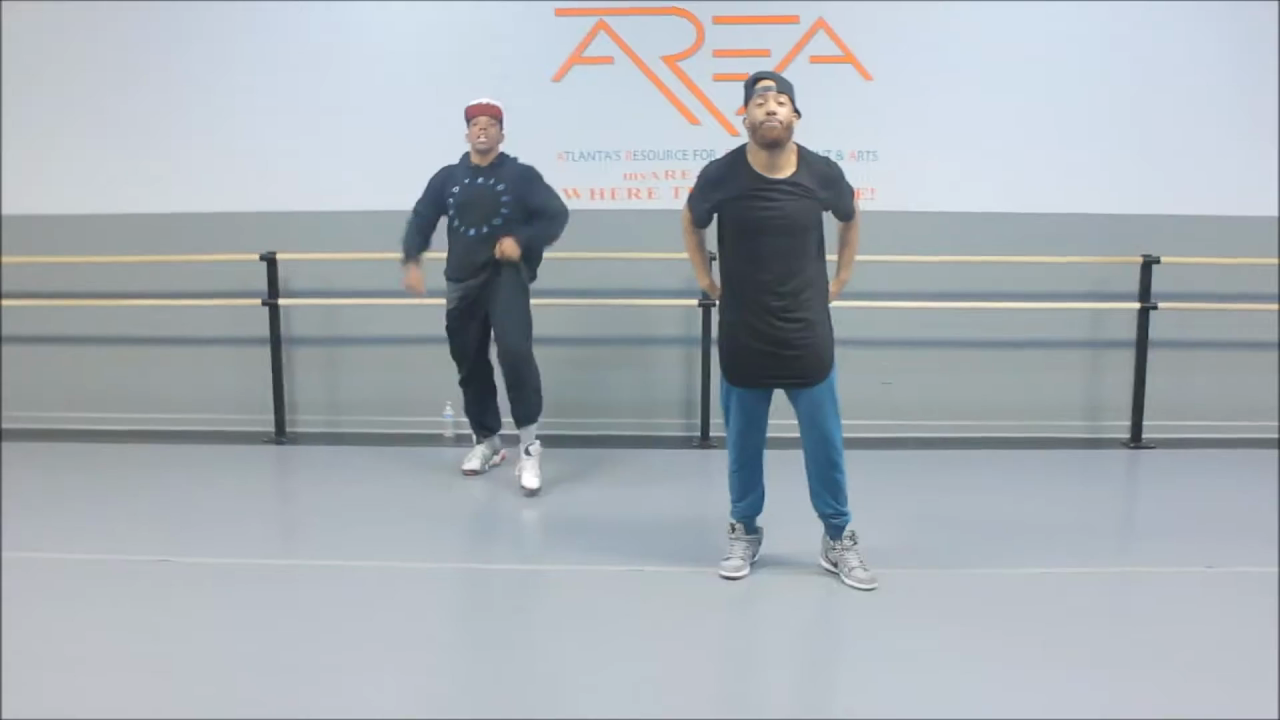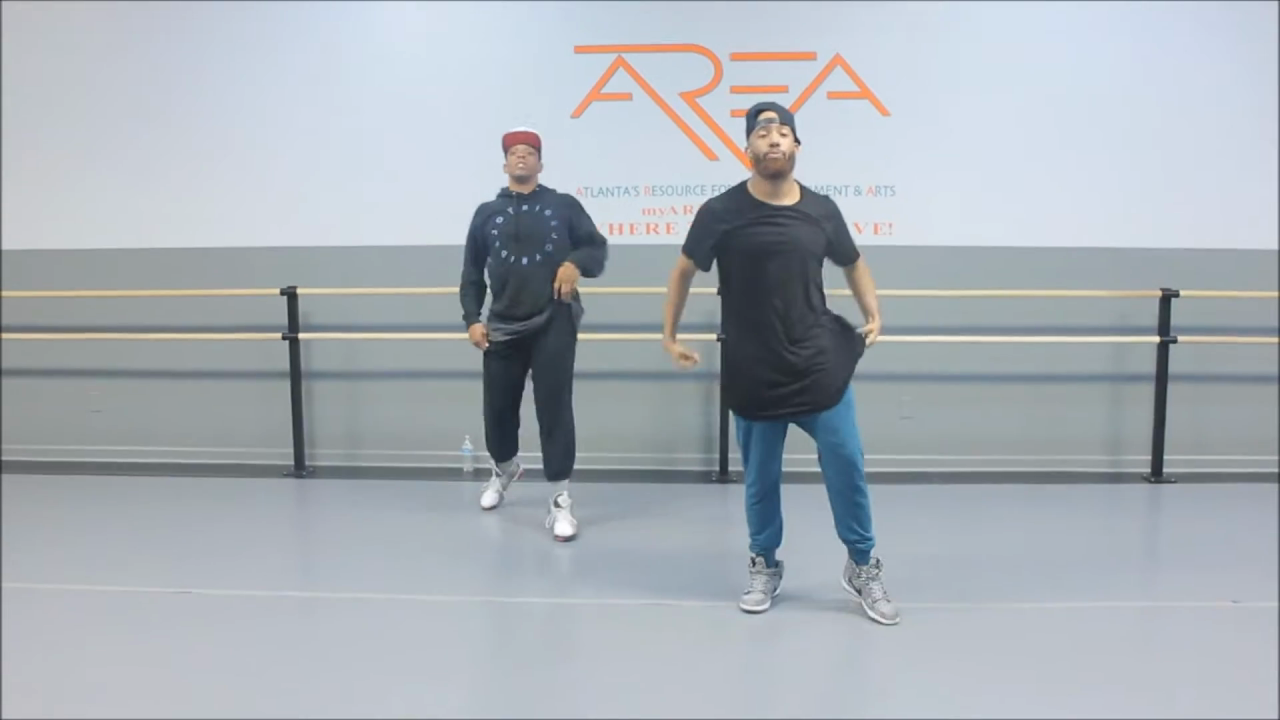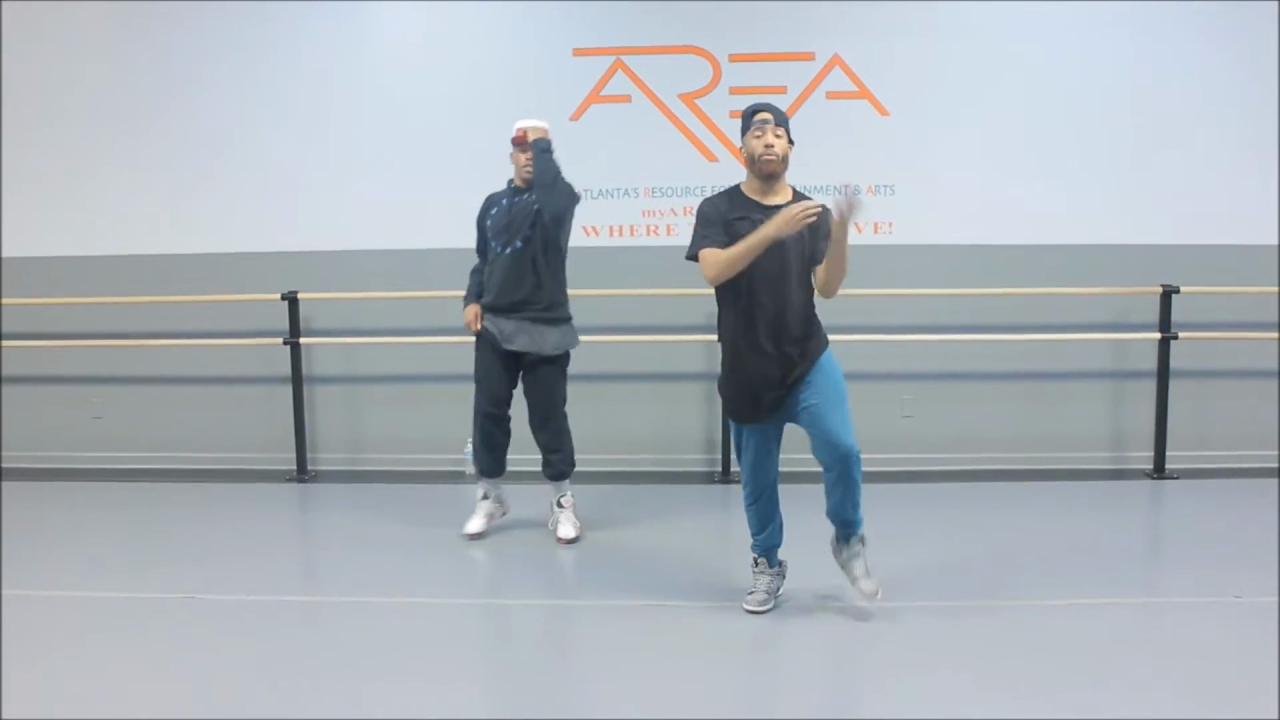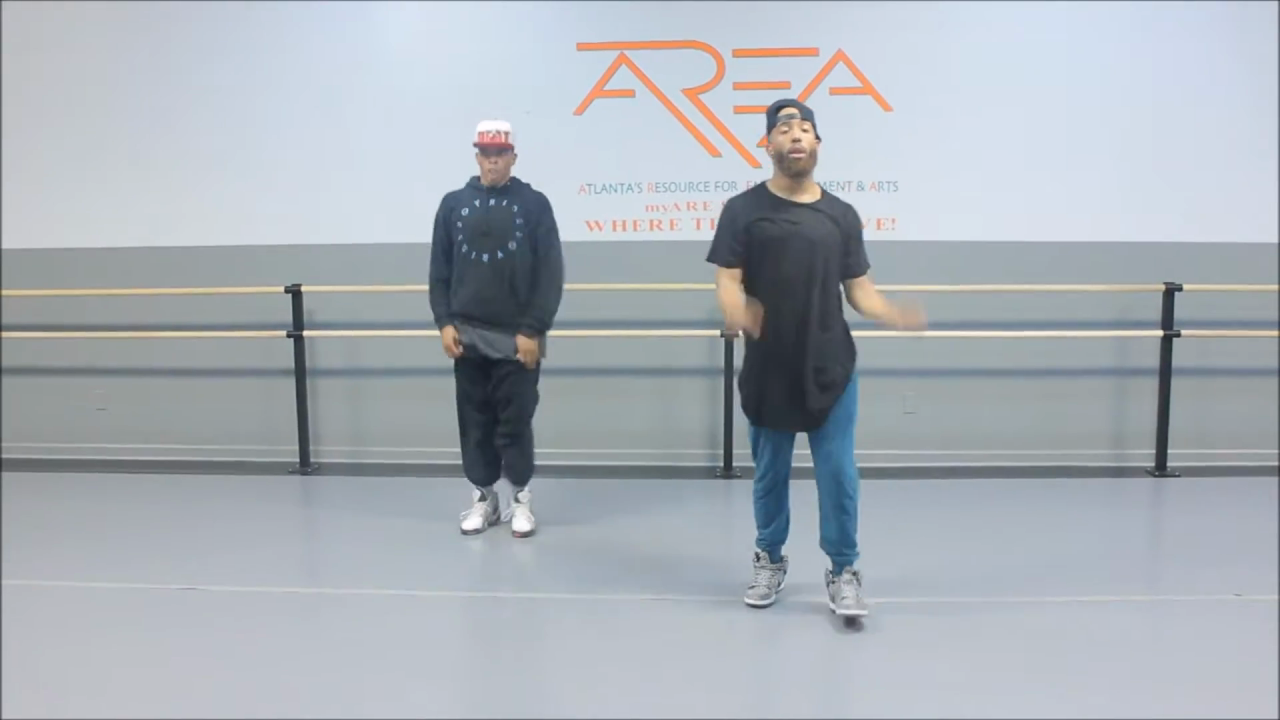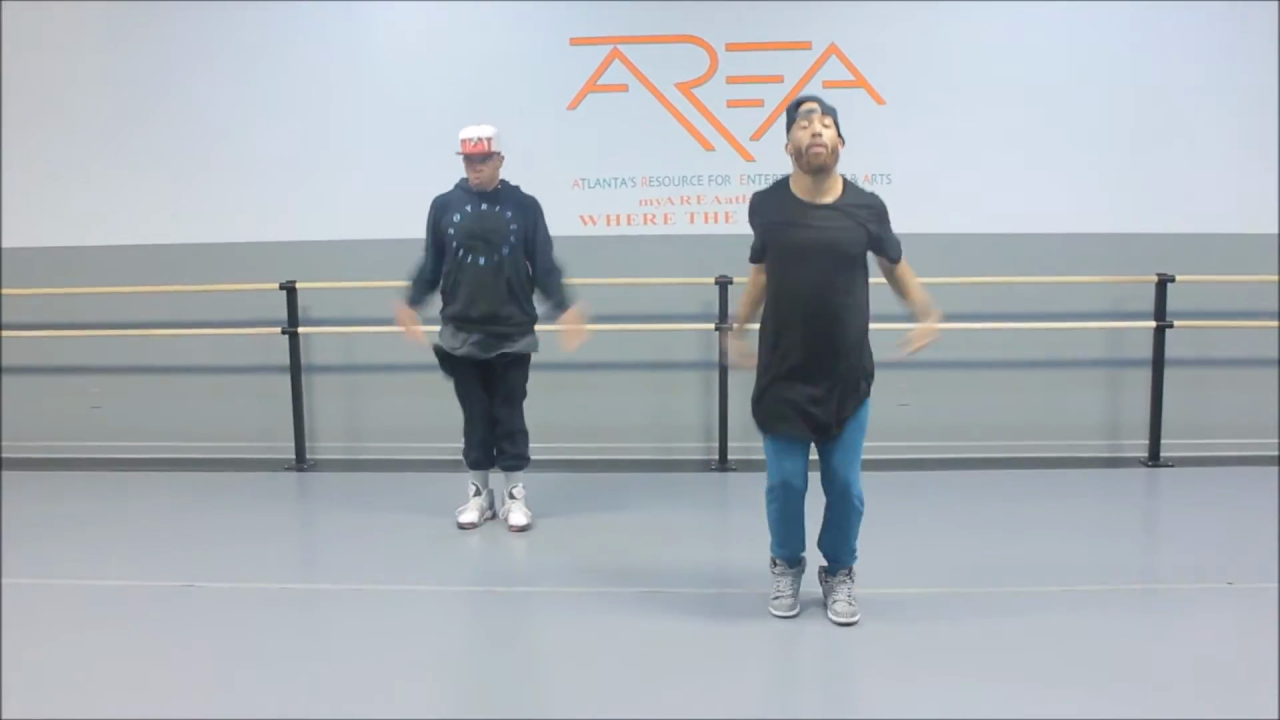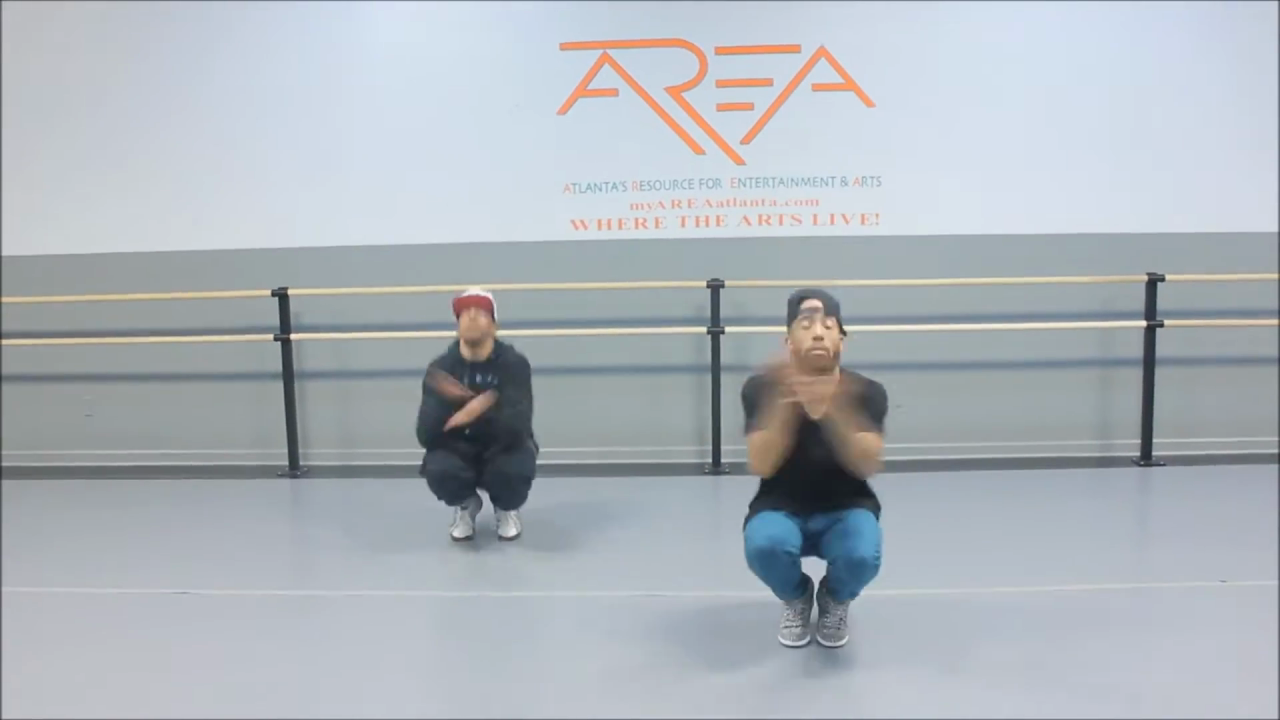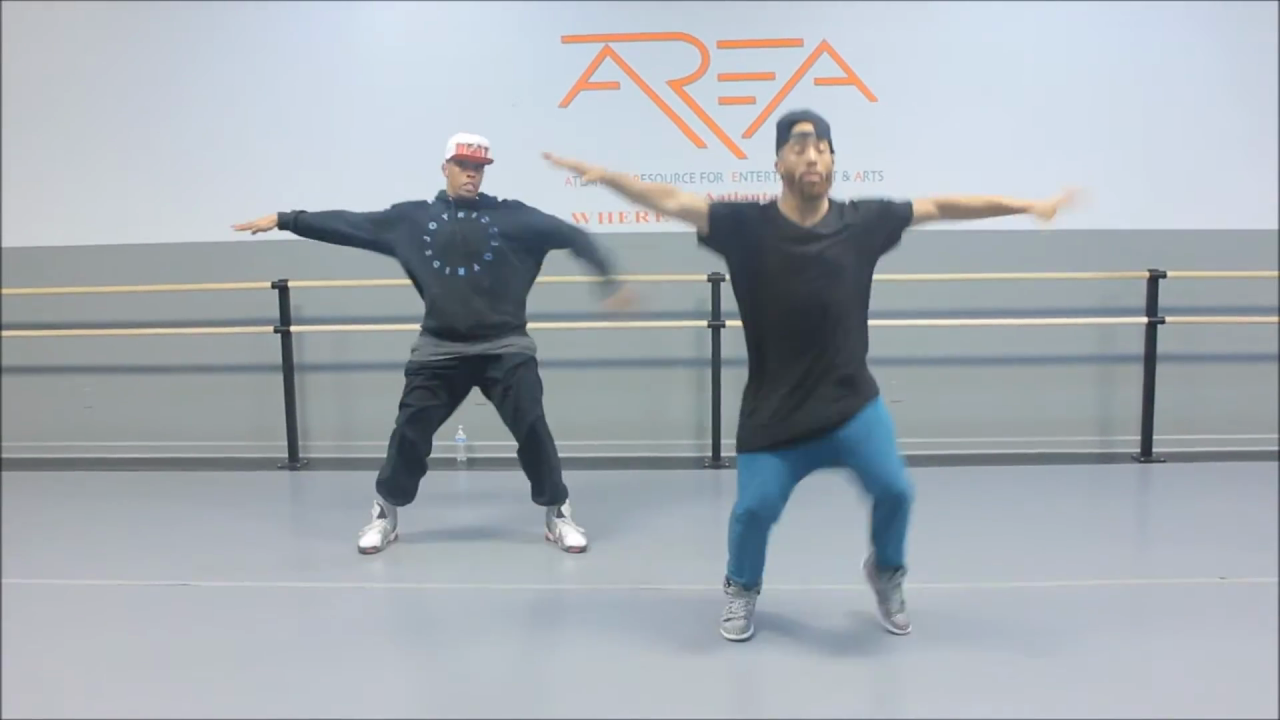
dt=0.5s
person 1, frame 1
left shoulder: (823, 173)
right shoulder: (720, 175)
left elbow: (849, 216)
right elbow: (691, 221)
left wrist: (842, 276)
right wrist: (705, 278)
left hip: (806, 333)
right hip: (743, 335)
left knee: (825, 442)
right knee: (743, 442)
left ankle: (838, 540)
right ankle: (744, 532)
person 1, frame 2
left shoulder: (823, 210)
right shoulder: (722, 213)
left elbow: (855, 264)
right elbow: (683, 273)
left wrist: (874, 315)
right wrist: (670, 336)
left hip: (821, 366)
right hip: (752, 374)
left knee: (846, 463)
right knee: (761, 476)
left ankle: (863, 567)
right ankle: (765, 567)
person 1, frame 3
left shoulder: (811, 211)
right shoulder: (717, 209)
left elbow: (828, 287)
right elbow: (714, 271)
left wrist: (840, 232)
right wrist: (772, 230)
left hip: (808, 357)
right hip: (747, 368)
left knee: (841, 450)
right knee: (757, 476)
left ankle: (848, 539)
right ankle: (767, 565)
person 1, frame 4
left shoulder: (842, 215)
right shoulder: (743, 210)
left elbow: (857, 290)
right elbow: (726, 285)
left wrist: (893, 315)
right wrist: (738, 313)
left hip: (833, 368)
right hip: (768, 373)
left knee: (838, 473)
right knee: (770, 472)
left ankle: (843, 573)
right ankle: (769, 561)
person 1, frame 5
left shoulder: (867, 207)
right shoulder: (767, 206)
left elbow: (894, 265)
left wrist: (927, 314)
right wrist: (738, 330)
left hip: (848, 375)
right hip: (783, 377)
left knee: (844, 484)
right knee: (785, 481)
left ankle: (839, 574)
right ankle: (786, 567)
person 1, frame 6
left shoulder: (867, 395)
right shoulder: (762, 390)
left elbow: (867, 465)
right elbow: (763, 467)
left wrist: (835, 411)
right wrist: (785, 403)
left hip: (846, 507)
right hip: (781, 507)
left knee: (861, 556)
right knee: (764, 546)
left ankle: (834, 601)
right ankle: (796, 599)
person 1, frame 7
left shoulder: (864, 222)
right shoulder: (746, 223)
left elbow: (939, 207)
right elbow: (670, 201)
left wrist: (1023, 203)
right wrist: (602, 174)
left hip: (851, 402)
right hip: (774, 412)
left knee: (895, 492)
right knee: (754, 509)
left ankle: (887, 574)
right ankle: (742, 590)
person 2, frame 1
left shoulder: (521, 175)
right shoulder: (447, 177)
left elbow: (556, 215)
right elbow: (421, 218)
left wrist: (523, 241)
right wrist: (411, 261)
left hip: (506, 278)
right hip: (463, 285)
left knee: (515, 352)
right knee: (471, 367)
left ankle: (529, 447)
right ankle: (487, 441)
person 2, frame 2
left shoulder: (564, 206)
right shoulder: (487, 213)
left elbow: (597, 252)
right elbow: (471, 272)
left wrist: (577, 264)
right wrist: (471, 317)
left hip: (552, 323)
right hip: (503, 326)
left knee: (554, 408)
right knee: (498, 407)
left ankle: (559, 500)
right ankle: (503, 467)
person 2, frame 3
left shoulder: (557, 196)
right shoulder: (492, 203)
left elbow: (554, 201)
left wrist: (544, 145)
right wrist: (472, 299)
left hip: (544, 325)
right hip: (494, 324)
left knee: (547, 416)
right knee: (489, 410)
left ankle: (562, 501)
right ankle: (489, 498)
person 2, frame 4
left shoulder: (534, 203)
right shoulder: (453, 203)
left elbow: (551, 273)
right elbow: (439, 269)
left wrist: (536, 330)
right wrist: (443, 321)
left hip: (516, 337)
right hip: (467, 334)
left knee: (515, 421)
right knee: (475, 420)
left ankle: (520, 498)
right ankle: (482, 498)
person 2, frame 5
left shoulder: (525, 206)
right shoulder: (444, 205)
left elbow: (544, 265)
right elbow: (432, 264)
left wrist: (565, 308)
right wrist: (411, 303)
left hip: (512, 333)
right hip: (461, 333)
left knee: (508, 415)
right knee: (476, 416)
left ankle: (515, 495)
right ankle: (479, 494)
person 2, frame 6
left shoulder: (514, 365)
right shoulder: (440, 369)
left elbow: (518, 427)
right elbow: (427, 436)
left wrist: (487, 408)
right wrist: (453, 408)
left hip: (506, 447)
right hip: (455, 448)
left knee: (513, 473)
right knee: (441, 472)
left ankle: (507, 509)
right ankle: (466, 506)
person 2, frame 7
left shoulder: (512, 215)
right shoulder: (411, 218)
left elbow: (568, 235)
right elbow: (349, 225)
left wrist: (607, 280)
right wrist: (283, 219)
left hip: (505, 345)
right hip: (439, 347)
left knee: (531, 427)
right knee: (410, 432)
left ankle: (557, 515)
right ankle: (384, 515)
